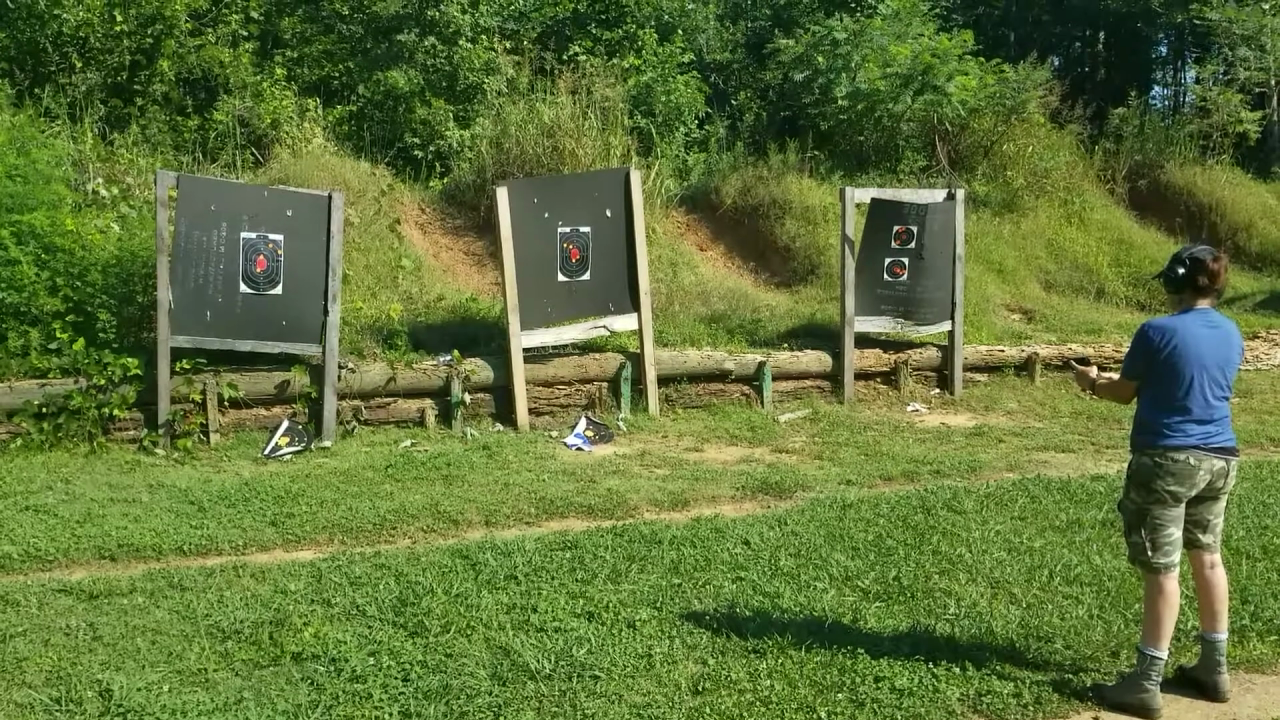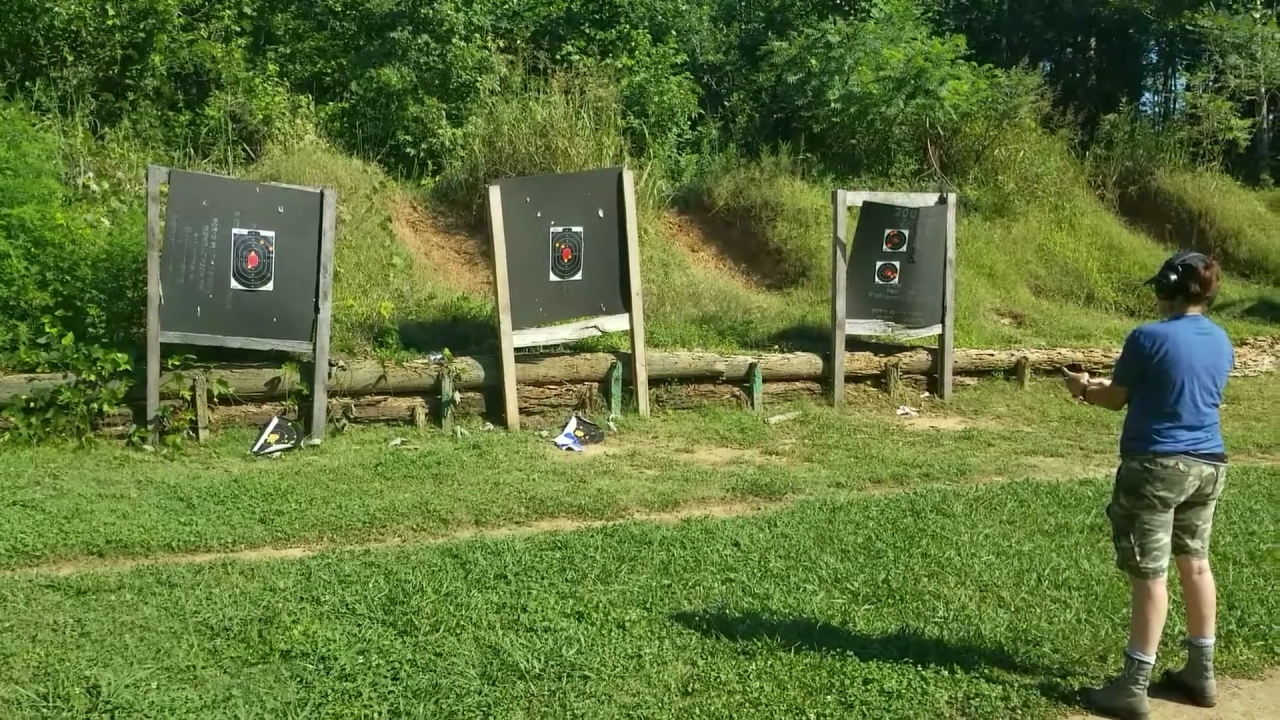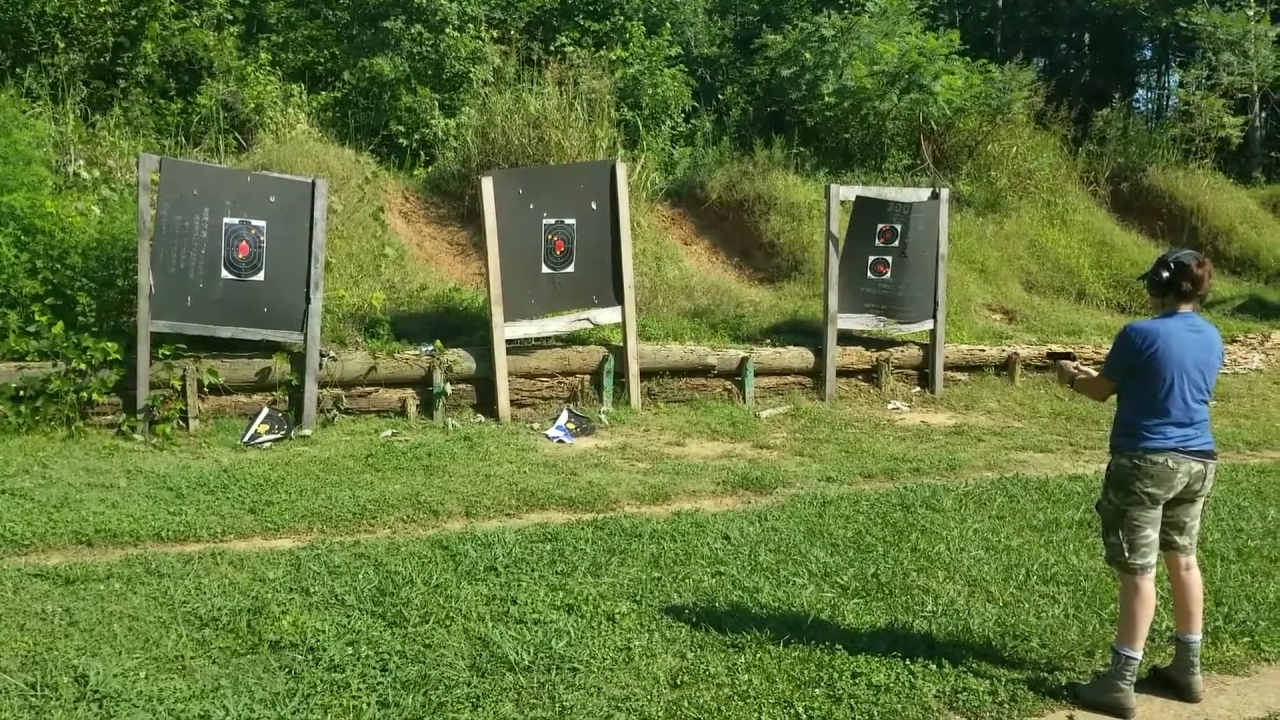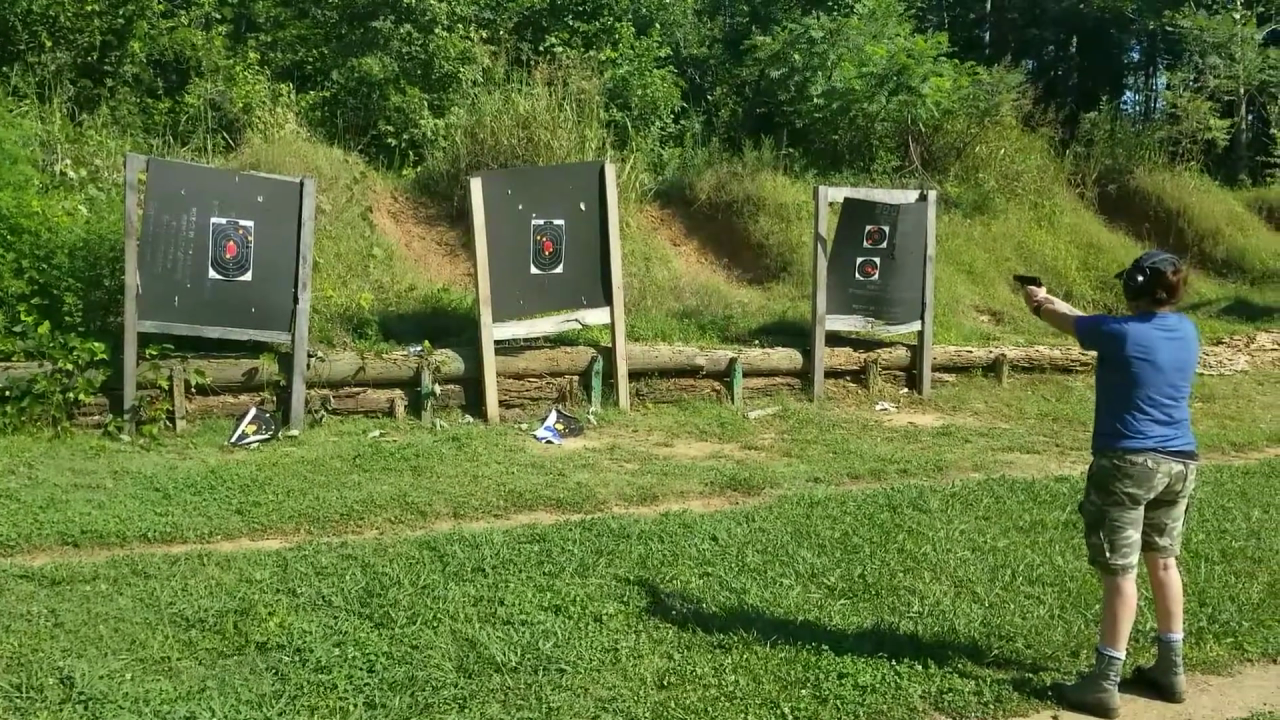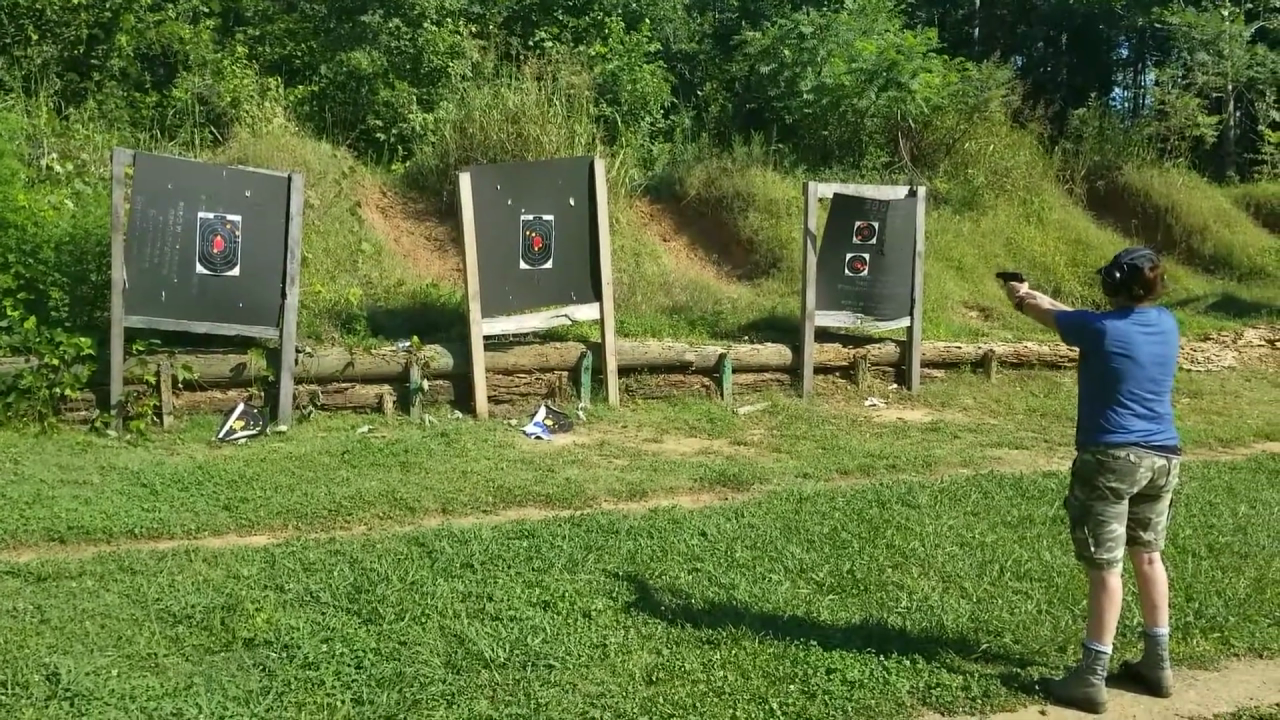
dt=1s
person 1, frame 1
left shoulder: (1157, 331)
right shoulder: (1231, 334)
left elbow: (1124, 393)
left wrist: (1092, 382)
right wrist: (1116, 378)
left hip: (1166, 461)
right hip: (1219, 458)
left knee: (1162, 570)
right knee: (1207, 558)
right ankle: (1213, 667)
person 1, frame 2
left shoulder: (1148, 338)
right shoulder: (1221, 341)
left elbow: (1115, 399)
left wrist: (1084, 388)
right wrist: (1107, 384)
left hip: (1155, 467)
right hip: (1208, 465)
left knee: (1149, 575)
right knee: (1195, 563)
right ankle: (1200, 673)
person 1, frame 3
left shoulder: (1140, 335)
right shoulder: (1212, 338)
left elbow: (1102, 390)
left wrist: (1073, 378)
right wrist: (1090, 374)
left hip: (1146, 463)
right hip: (1198, 462)
left knee: (1137, 571)
right knee: (1182, 560)
right ankle: (1187, 669)
person 1, frame 4
left shoulder: (1120, 333)
right shoulder: (1186, 330)
left elbow: (1067, 323)
left wrist: (1039, 302)
right wrist: (1052, 300)
left hip: (1127, 464)
right hip: (1179, 462)
left knee: (1120, 572)
right knee: (1163, 561)
right ankle: (1170, 669)
person 1, frame 5
left shoulder: (1102, 328)
right shoulder: (1166, 323)
left elbow: (1050, 316)
left wrist: (1022, 297)
right wrist: (1037, 295)
left hip: (1111, 459)
right hip: (1163, 457)
left knee: (1106, 567)
right knee: (1148, 556)
left ankle: (1091, 679)
right ankle: (1157, 664)
